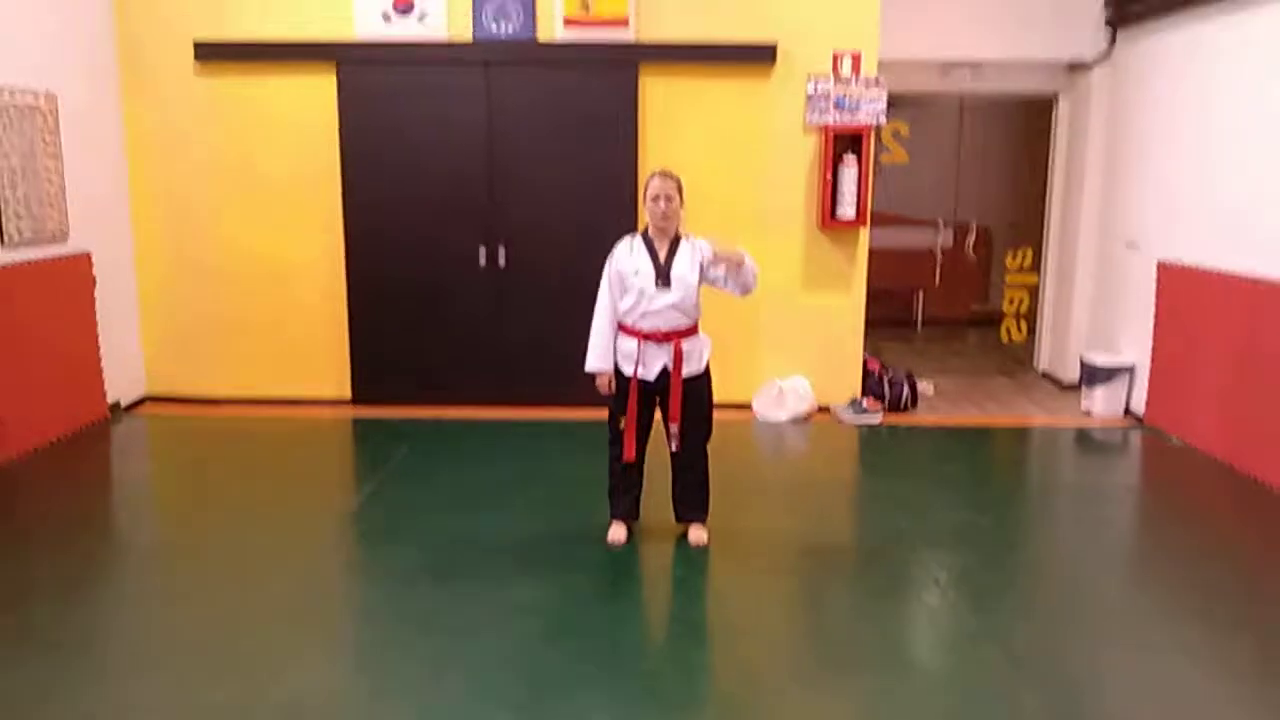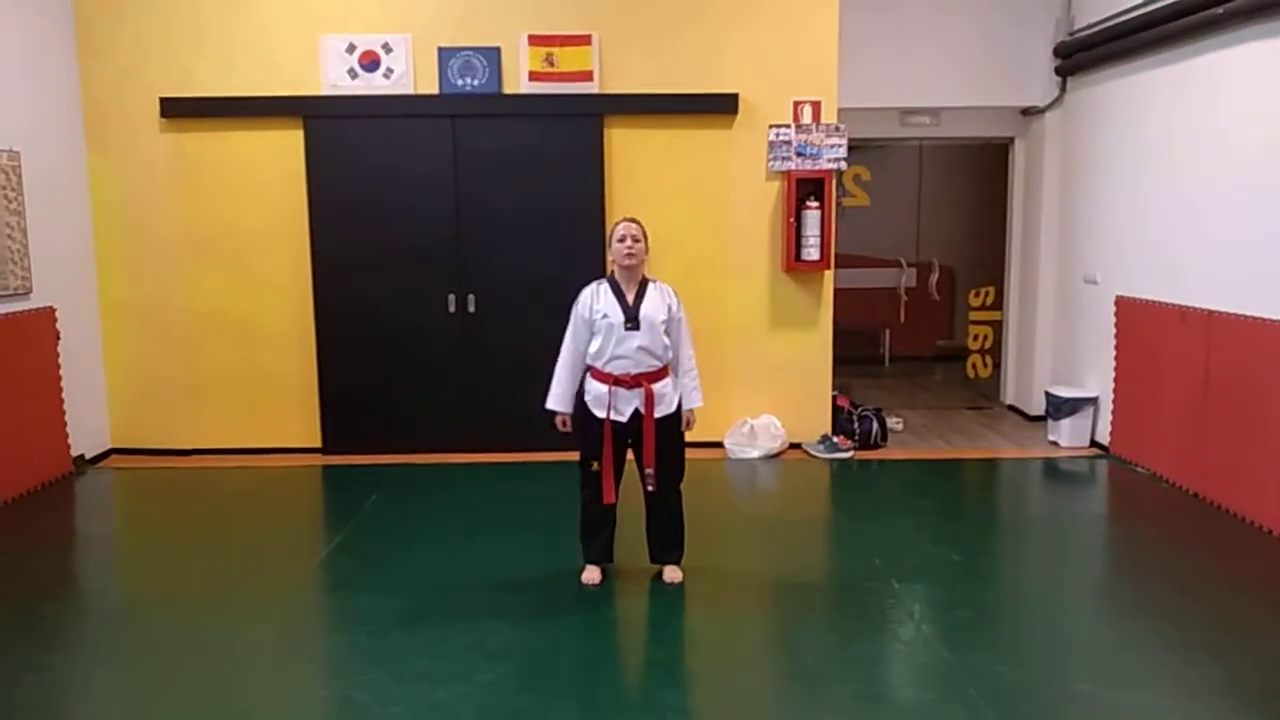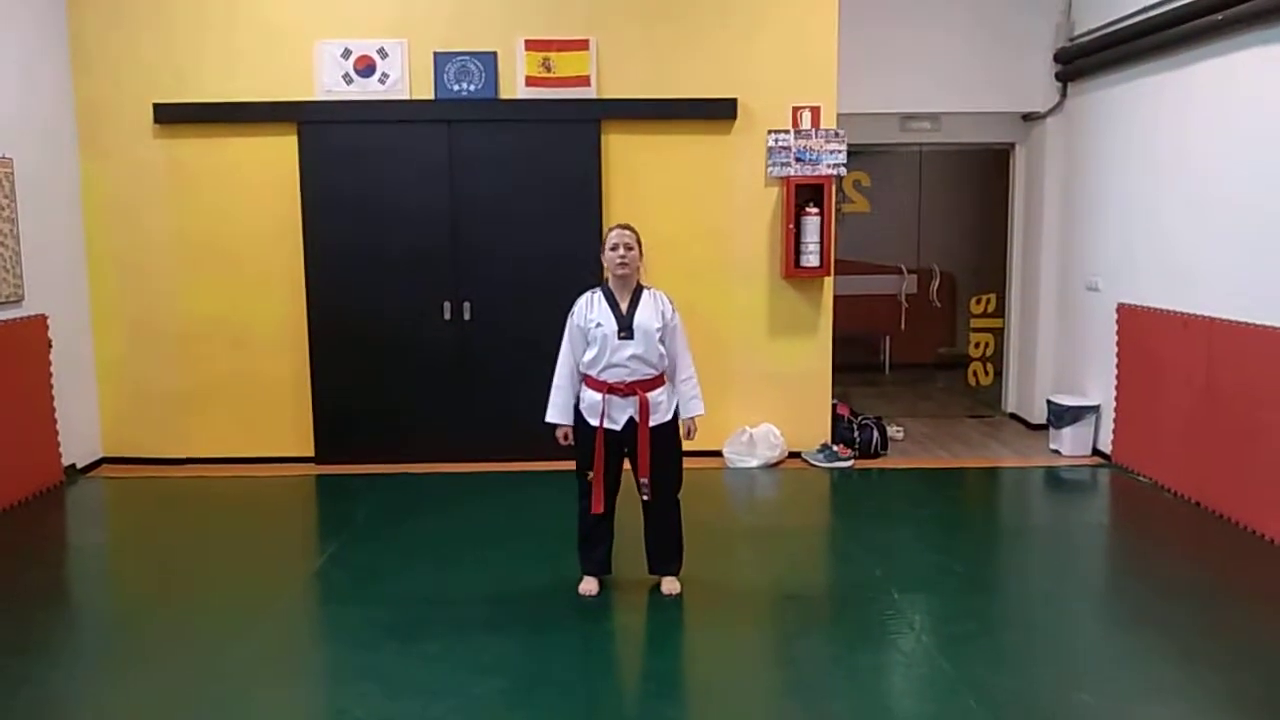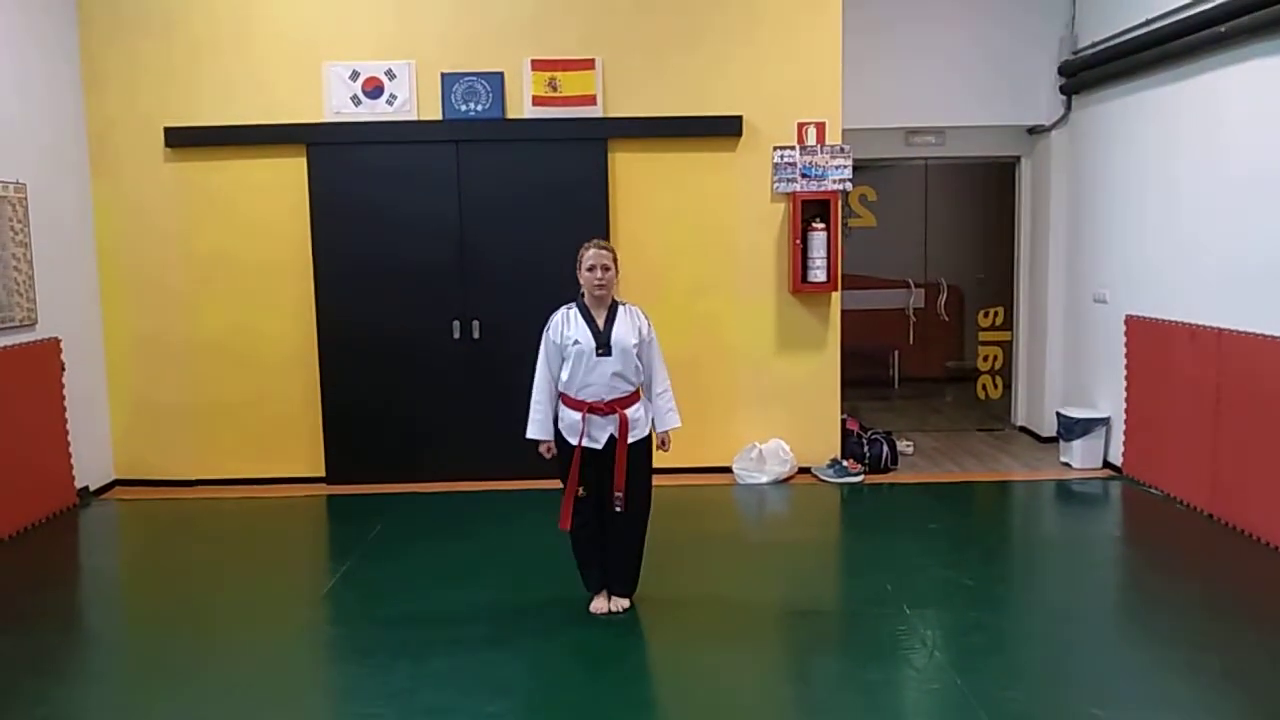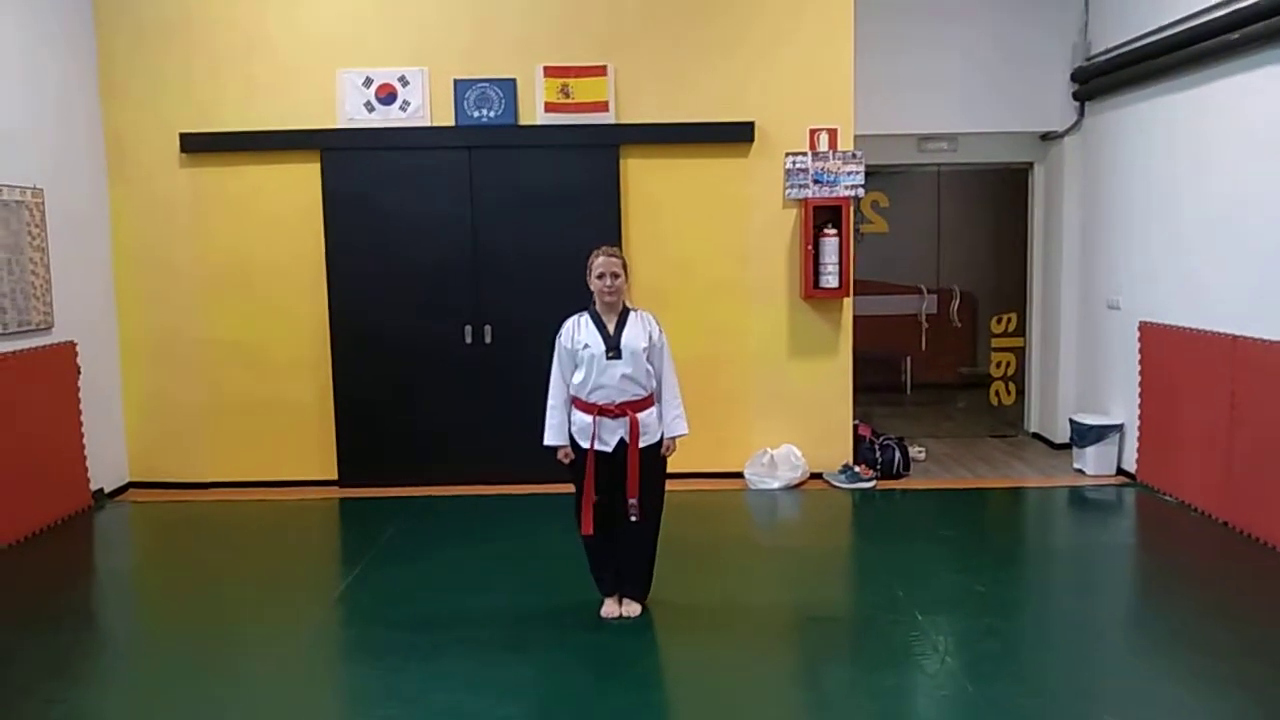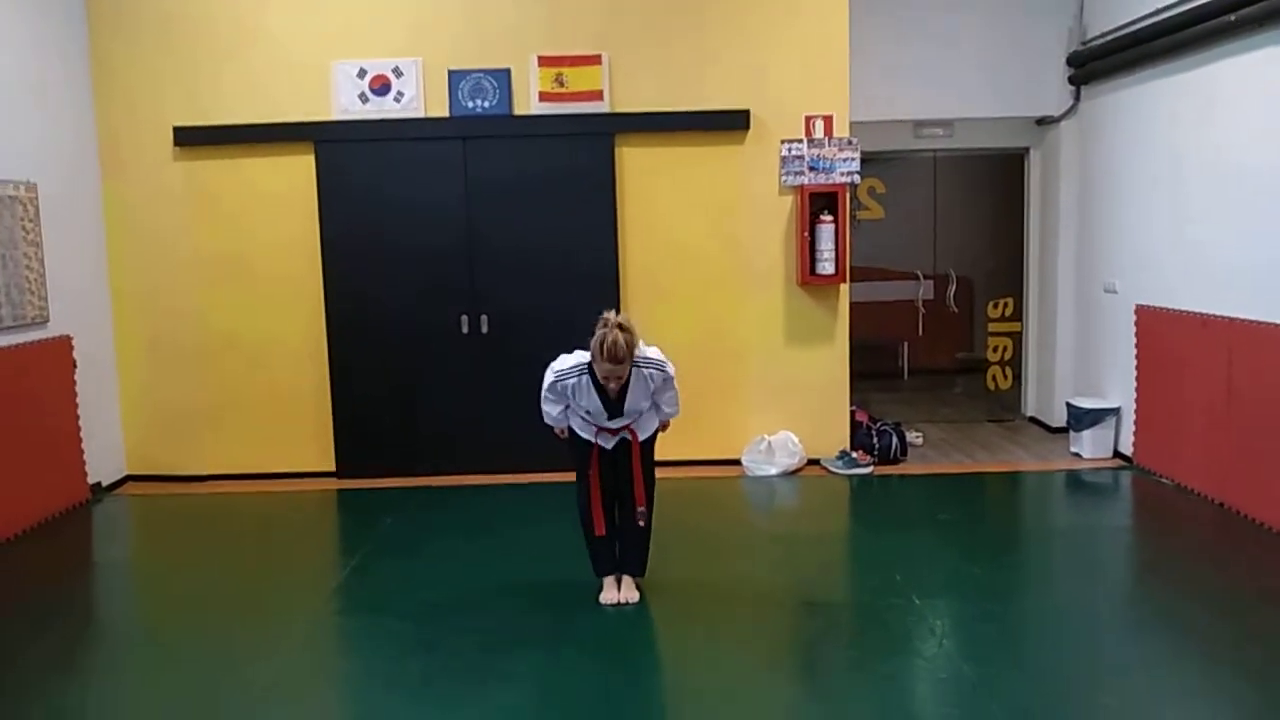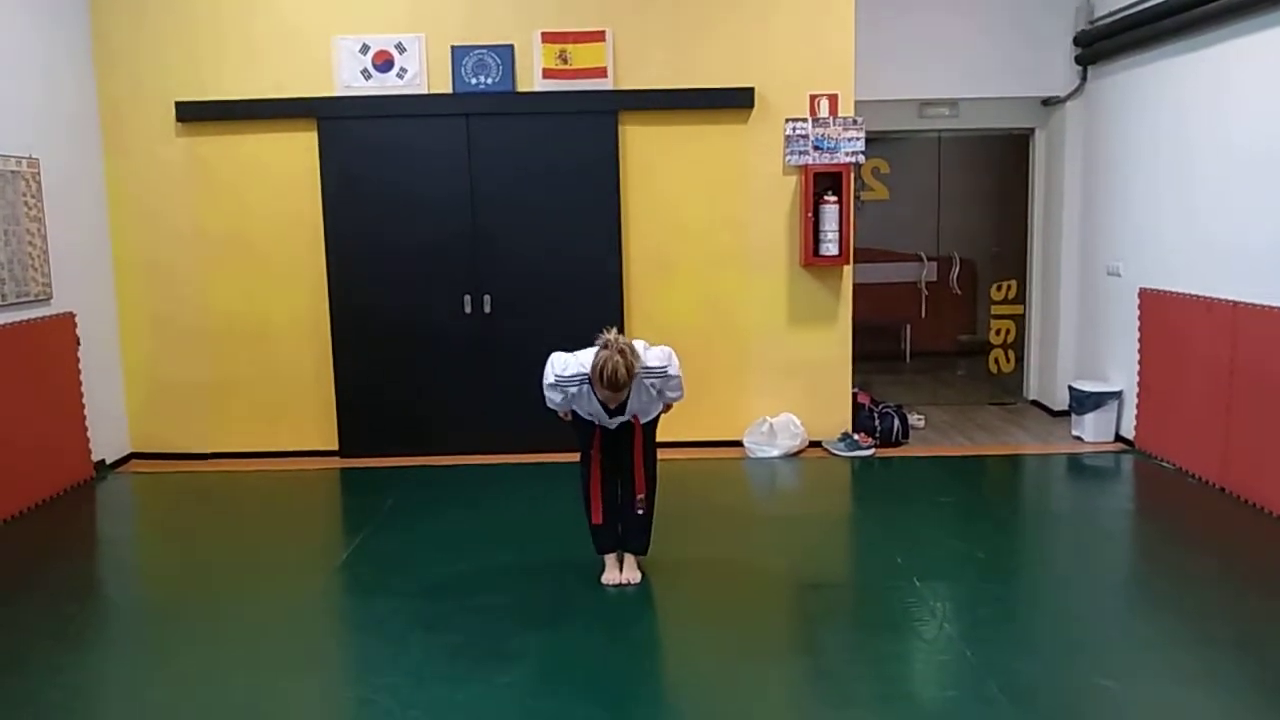
dt=0.7s
person 1, frame 1
left shoulder: (697, 250)
right shoulder: (624, 251)
left elbow: (743, 285)
right elbow: (605, 310)
left wrist: (736, 262)
right wrist: (602, 365)
left hip: (685, 359)
right hip: (634, 358)
left knee: (690, 443)
right knee: (627, 441)
left ankle: (693, 518)
right ankle: (621, 516)
person 1, frame 2
left shoulder: (665, 296)
right shoulder: (591, 296)
left elbow: (683, 353)
right elbow: (572, 353)
left wrist: (690, 402)
right wrist: (562, 403)
left hip: (657, 401)
right hip: (605, 400)
left knee: (663, 483)
right knee: (599, 484)
left ankle: (669, 558)
right ankle: (595, 559)
person 1, frame 3
left shoulder: (660, 304)
right shoulder: (586, 306)
left elbow: (680, 361)
right elbow: (569, 364)
left wrist: (689, 410)
right wrist: (562, 418)
left hip: (652, 409)
right hip: (599, 410)
left knee: (661, 494)
right knee: (595, 494)
left ankle: (667, 569)
right ankle: (592, 570)
person 1, frame 4
left shoulder: (635, 319)
right shoulder: (561, 322)
left elbow: (656, 374)
right elbow: (545, 380)
left wrist: (664, 423)
right wrist: (543, 432)
left hip: (629, 427)
right hip: (579, 430)
left knee: (628, 510)
right knee: (585, 512)
left ankle: (621, 587)
right ankle: (598, 588)
person 1, frame 5
left shoulder: (646, 325)
right shoulder: (573, 329)
left elbow: (666, 381)
right elbow: (560, 388)
left wrist: (671, 430)
right wrist: (560, 439)
left hip: (640, 432)
right hip: (591, 433)
left knee: (639, 515)
right knee: (596, 515)
left ankle: (633, 592)
right ankle: (610, 592)
person 1, frame 6
left shoulder: (652, 366)
right shoulder: (569, 372)
left elbow: (666, 390)
right elbow: (551, 392)
left wrist: (665, 415)
right wrist: (557, 421)
left hip: (636, 432)
right hip: (589, 434)
left knee: (636, 498)
right knee: (595, 500)
left ankle: (629, 575)
right ankle: (608, 576)
person 1, frame 7
left shoulder: (653, 369)
right shoulder: (570, 375)
left elbow: (670, 359)
right elbow: (552, 365)
left wrist: (669, 399)
right wrist: (561, 407)
left hip: (640, 415)
left knee: (638, 477)
right knee: (598, 478)
left ankle: (631, 555)
right ankle: (610, 556)
